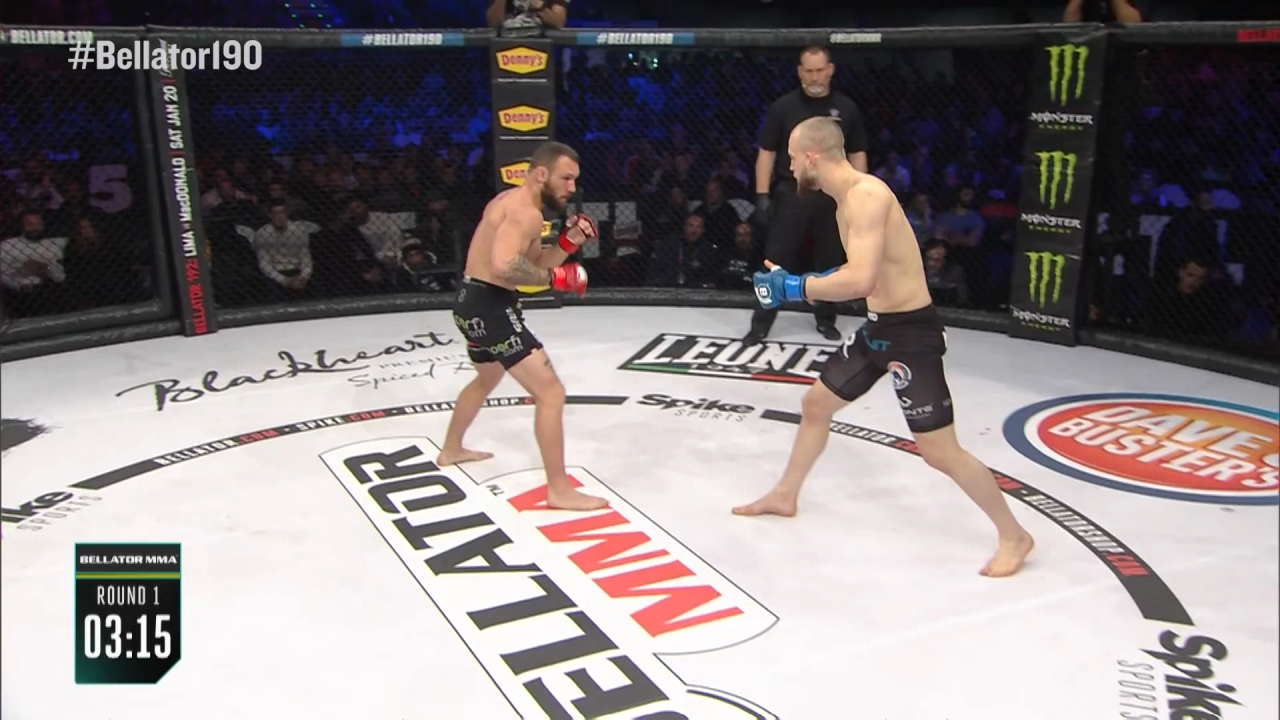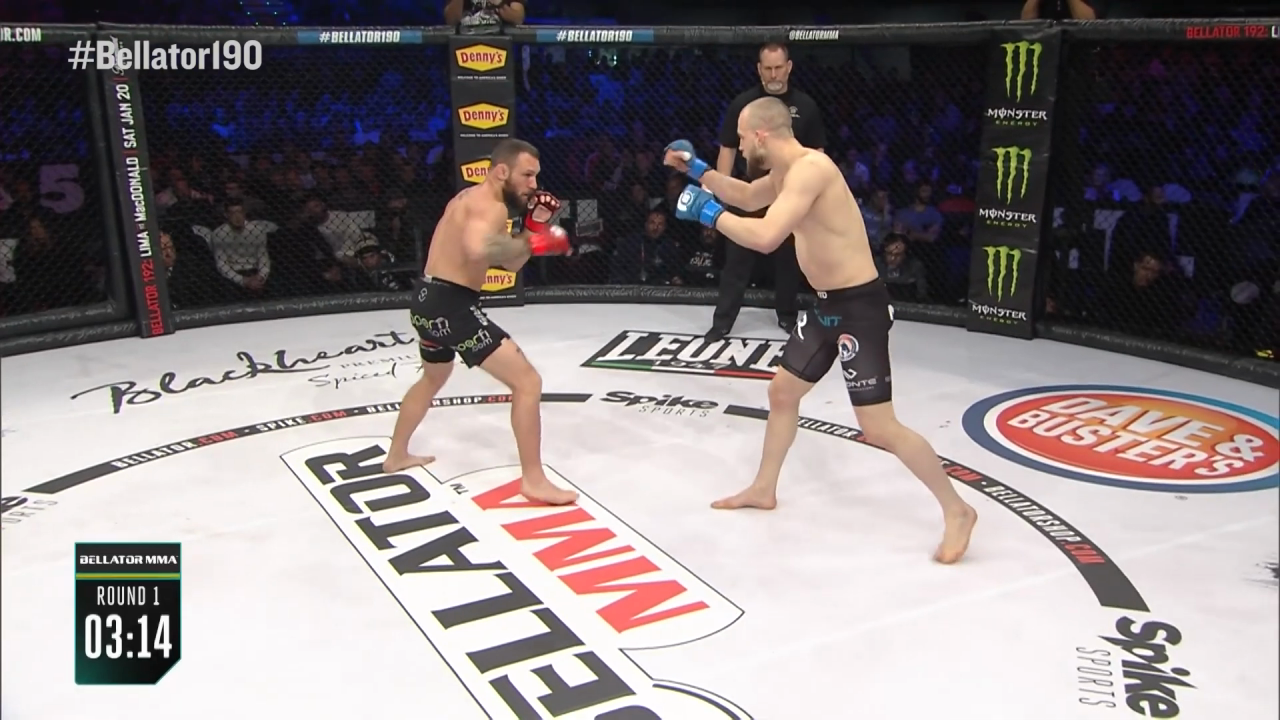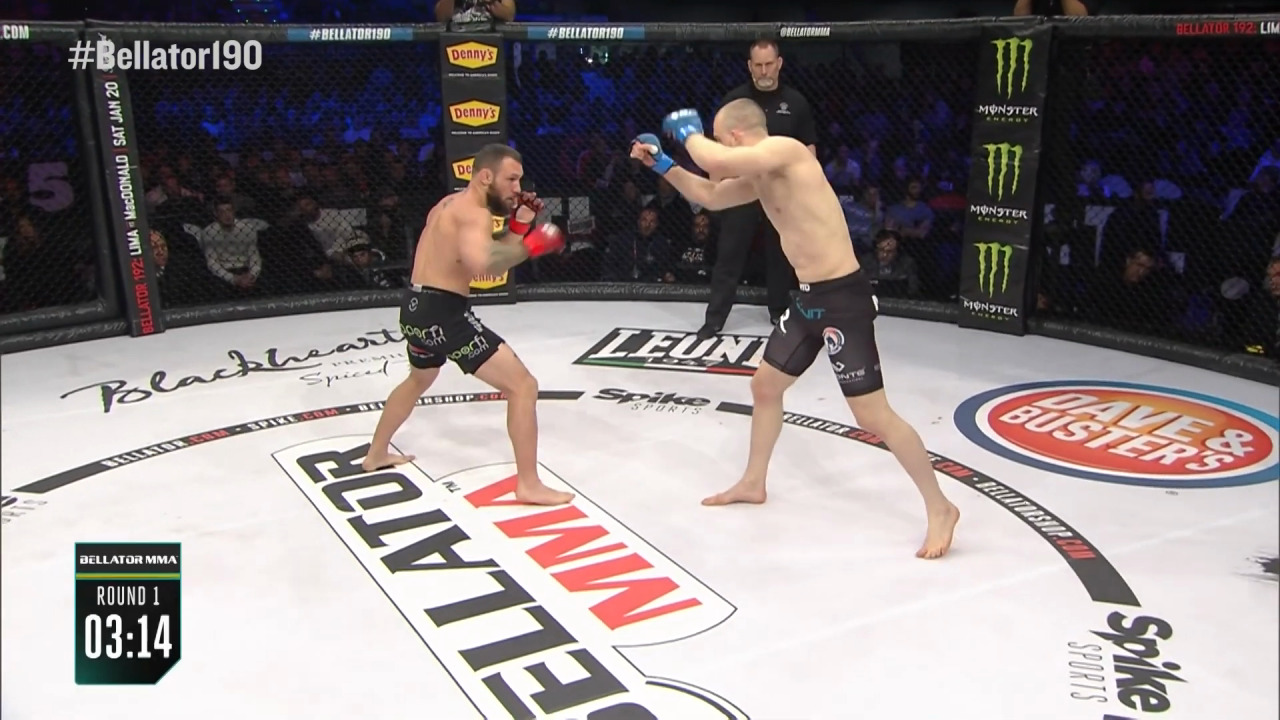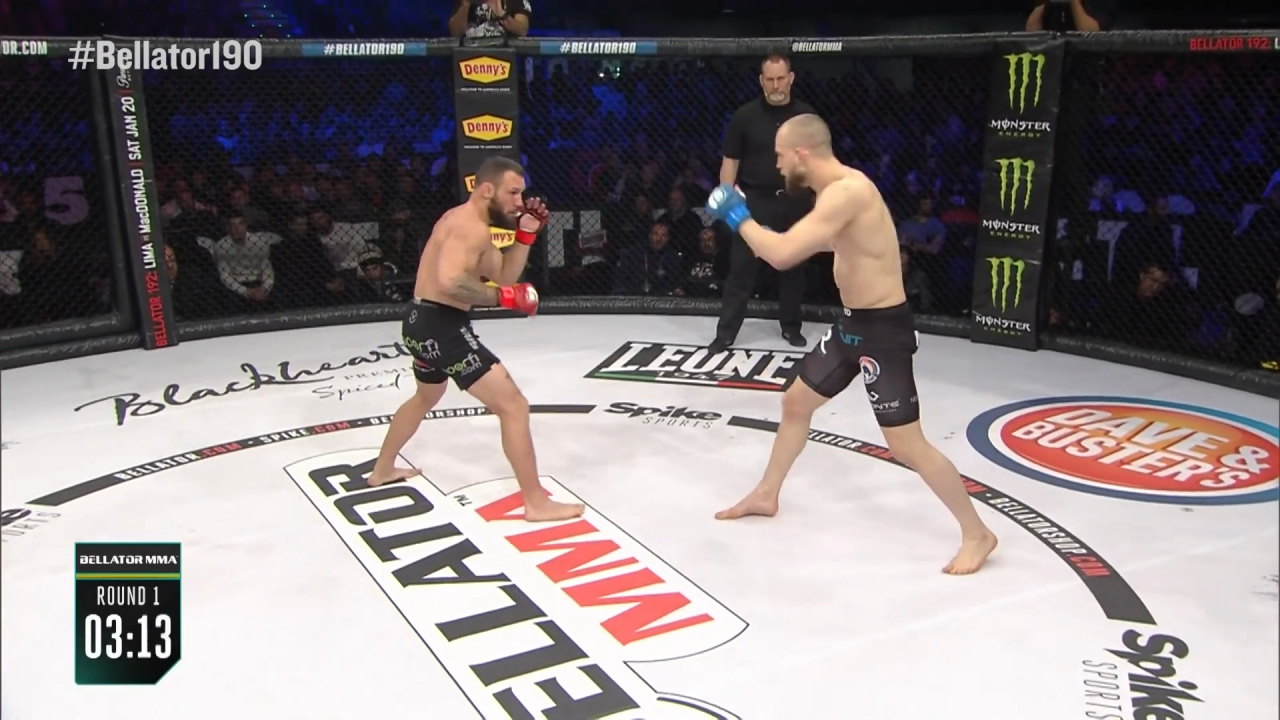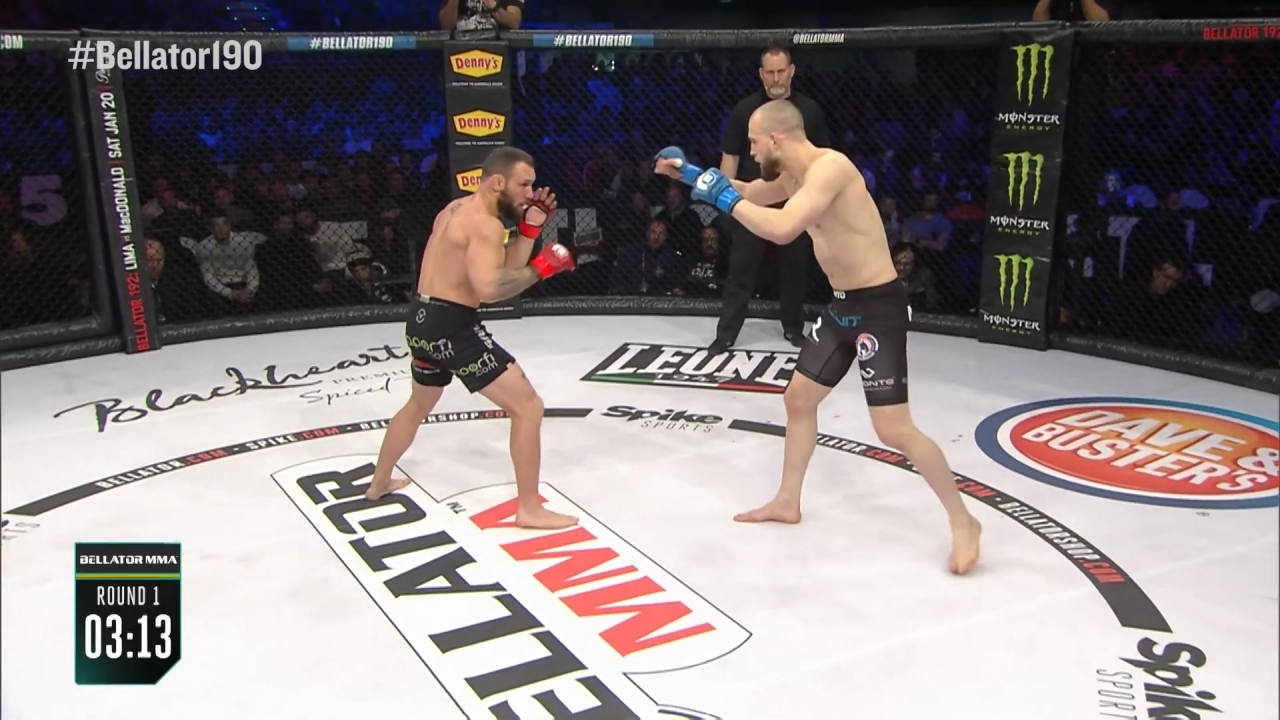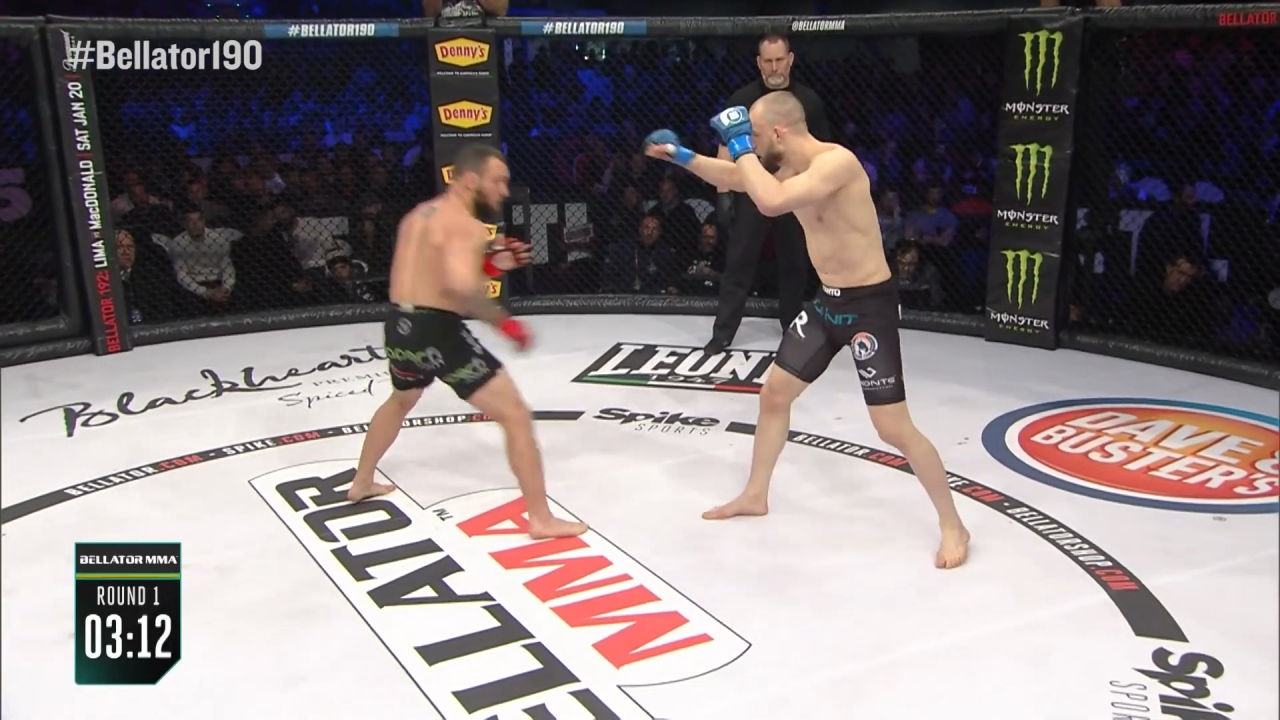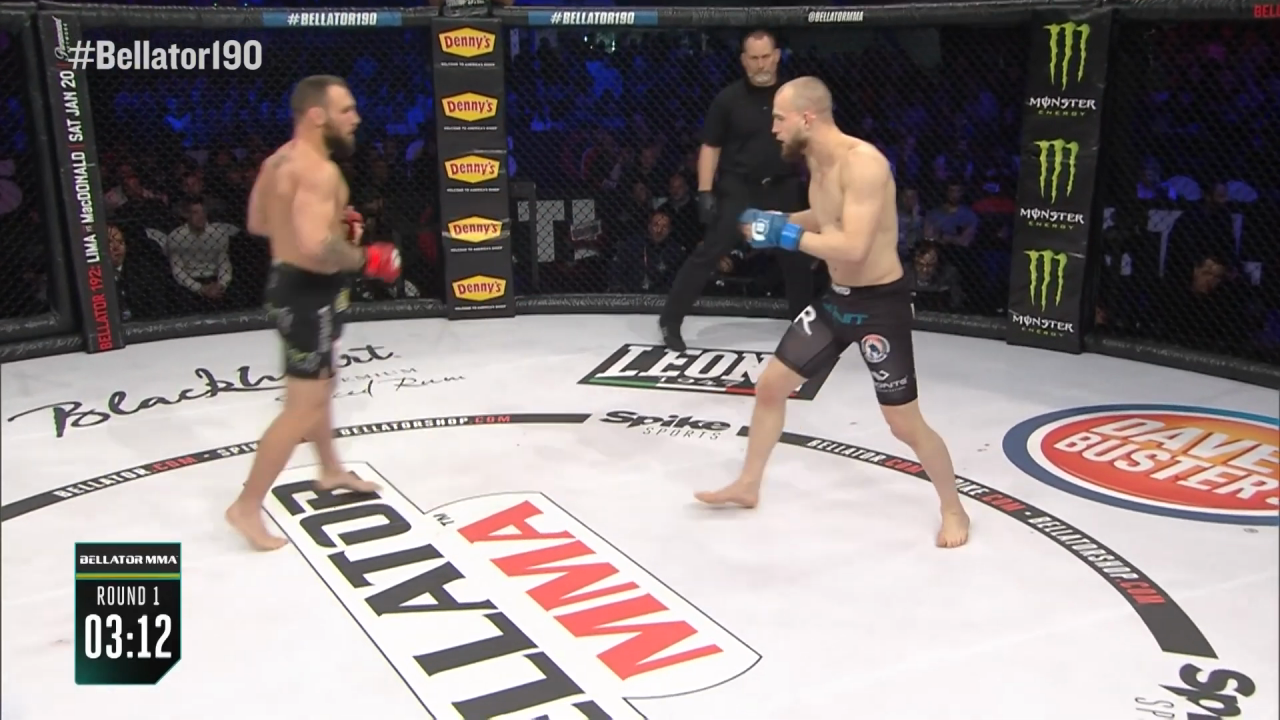
dt=0.5s
person 1, frame 1
left shoulder: (866, 196)
right shoulder: (849, 197)
left elbow: (860, 280)
left wrist: (795, 287)
right wrist: (818, 284)
left hip: (911, 333)
right hip: (877, 328)
left knee: (940, 451)
right knee: (815, 406)
left ankle: (1013, 537)
right ankle: (784, 496)
person 1, frame 2
left shoulder: (811, 168)
right shoulder: (789, 171)
left elbow: (765, 237)
right elbow: (749, 198)
left wrist: (708, 213)
right wrist: (698, 170)
left hip: (860, 307)
right hip: (827, 305)
left knee: (879, 428)
right knee: (782, 394)
left ankle: (956, 512)
right ankle: (762, 489)
person 1, frame 3
left shoulder: (786, 150)
right shoulder: (763, 174)
left elbow: (712, 161)
right elbow: (712, 195)
left wrist: (687, 129)
right wrist: (662, 162)
left hip: (843, 299)
right hip: (809, 297)
left knee: (874, 416)
right knee: (765, 387)
left ankle: (939, 511)
right ankle: (752, 484)
person 1, frame 4
left shoulder: (847, 192)
right shoulder: (836, 187)
left elbow: (782, 254)
left wrist: (739, 217)
right wrist: (781, 239)
left hip: (884, 329)
right hip: (852, 323)
left knee: (907, 446)
right knee: (795, 404)
left ankle: (977, 535)
right ankle: (765, 496)
person 1, frame 5
left shoulder: (829, 167)
right shoulder: (795, 175)
left elbow: (781, 230)
right elbow: (753, 195)
left wrist: (724, 199)
right wrist: (690, 171)
left hip: (879, 308)
right hip: (842, 305)
left knee: (894, 429)
right knee: (799, 401)
left ankle: (962, 523)
right ankle: (787, 503)
person 1, frame 6
left shoulder: (836, 162)
right shoulder: (795, 164)
left elbow: (771, 201)
right elbow: (737, 179)
left wrist: (740, 146)
right wrist: (681, 154)
left hip: (870, 306)
right hip: (827, 302)
left knee: (893, 427)
right knee: (773, 396)
left ankle: (952, 526)
right ankle: (753, 496)
person 1, frame 7
left shoulder: (864, 163)
right shoulder: (818, 159)
left elbow: (852, 248)
left wrist: (788, 236)
right wrist: (776, 222)
left hip: (880, 304)
right hip: (836, 300)
left knee: (906, 425)
right knee: (769, 386)
left ankle: (953, 510)
right ankle: (747, 486)
person 2, frame 1
left shoulder: (511, 201)
right shoulder: (525, 211)
left elbow: (533, 264)
right elbow: (504, 266)
left wrist: (570, 240)
right wrist: (557, 277)
left hip: (473, 302)
right hip: (489, 307)
left knee: (487, 378)
right knee: (551, 394)
left ankle: (451, 449)
right ankle: (560, 491)
person 2, frame 2
left shoulder: (474, 199)
right shoulder: (490, 205)
left elbow: (509, 260)
right elbow: (479, 250)
left wrist: (536, 222)
right wrist: (538, 243)
left hip: (429, 300)
right hip: (452, 305)
left knee: (432, 379)
right knee: (527, 382)
left ankle: (397, 455)
right ankle: (534, 479)
person 2, frame 3
left shoulder: (451, 204)
right shoulder: (472, 213)
left elbow: (493, 265)
right elbow: (482, 262)
left wrist: (519, 224)
right wrist: (532, 243)
left hip: (417, 307)
right hip: (444, 313)
left knee: (419, 381)
right knee: (523, 387)
left ankle: (377, 454)
right ankle: (529, 486)
person 2, frame 4
left shoulder: (459, 219)
right shoulder: (471, 228)
left elbow: (504, 275)
right elbow: (449, 283)
left wrist: (526, 234)
right wrist: (505, 297)
left hip: (420, 322)
right hip: (443, 326)
left knee: (425, 398)
right knee: (514, 407)
left ankle: (383, 469)
right ankle: (536, 502)
person 2, frame 5
left shoulder: (458, 210)
right shoulder: (485, 223)
left elbow: (504, 271)
right elbow: (488, 289)
left wrist: (530, 226)
right wrist: (542, 267)
left hip: (423, 320)
right hip: (453, 327)
left knee: (418, 406)
right knee: (527, 408)
left ankle: (380, 482)
right ankle: (529, 508)
person 2, frame 6
left shoulder: (419, 215)
right shoulder: (465, 226)
right elbow: (461, 287)
left wrist: (494, 263)
right wrist: (504, 321)
left hip: (400, 328)
right hip: (438, 333)
left knee: (399, 404)
right knee: (516, 416)
left ankle: (362, 483)
right ankle: (541, 518)
person 2, frame 7
left shoulder: (278, 160)
right shoulder: (318, 171)
left elbow: (257, 221)
right elbow: (316, 247)
right wrist: (368, 258)
left hip: (289, 286)
right hip: (307, 294)
left knee: (319, 390)
right knee: (302, 408)
left ankle: (333, 472)
right ankle: (246, 507)
person 3, frame 1
left shoulder: (846, 109)
right shoulder: (783, 107)
left elbow: (857, 155)
right elbow: (767, 152)
right wrist: (762, 194)
left hip: (831, 195)
right hip: (790, 193)
left knee: (829, 261)
right knee: (776, 260)
left ankle: (826, 320)
right ankle: (760, 325)
person 3, frame 2
left shoulder: (805, 105)
right shoulder: (742, 103)
left elbow: (816, 151)
right elbow: (727, 149)
left knee: (789, 257)
right knee: (738, 258)
left ankle: (787, 315)
right ankle: (723, 321)
person 3, frame 3
left shoulder: (796, 102)
right shoulder: (734, 100)
left elbow: (807, 147)
left knee: (781, 254)
right knee: (729, 255)
left ankle: (779, 312)
right ankle: (715, 318)
person 3, frame 4
left shoulder: (807, 116)
right shoulder: (745, 115)
right elbow: (729, 160)
left hip: (793, 202)
right hip: (753, 200)
left knee: (792, 268)
right knee: (741, 269)
left ankle: (791, 327)
right ankle: (726, 332)
person 3, frame 5
left shoulder: (809, 110)
right shoulder: (745, 109)
right elbow: (730, 157)
left knee: (795, 267)
right knee: (741, 267)
left ankle: (793, 327)
right ankle: (726, 333)
person 3, frame 6
left shoulder: (809, 100)
right shoulder: (742, 99)
right elbow: (726, 148)
right wrist: (723, 192)
left knee: (794, 263)
right knee: (739, 263)
left ankle: (792, 325)
right ankle: (723, 332)
person 3, frame 7
right shoulder: (728, 98)
right elbow: (710, 148)
right wrist: (705, 193)
left hip: (784, 190)
right hip: (738, 189)
left knee: (798, 262)
right knee: (707, 255)
right ankle: (670, 321)
